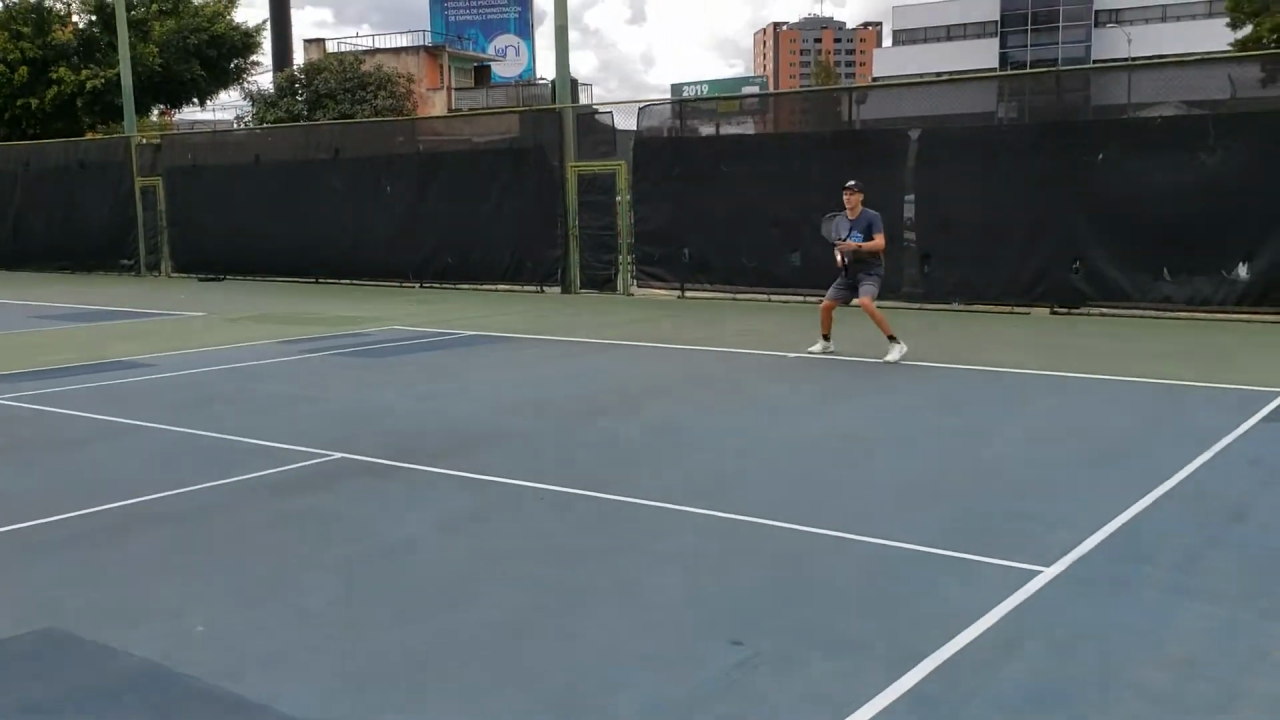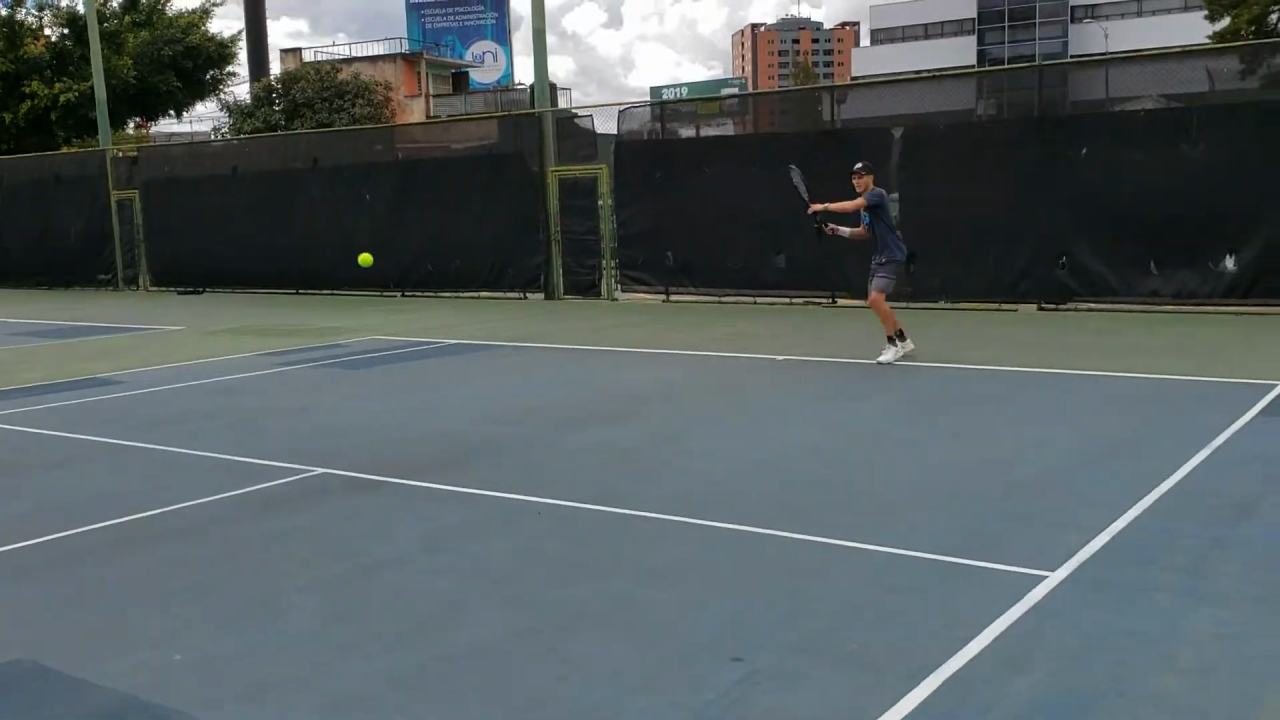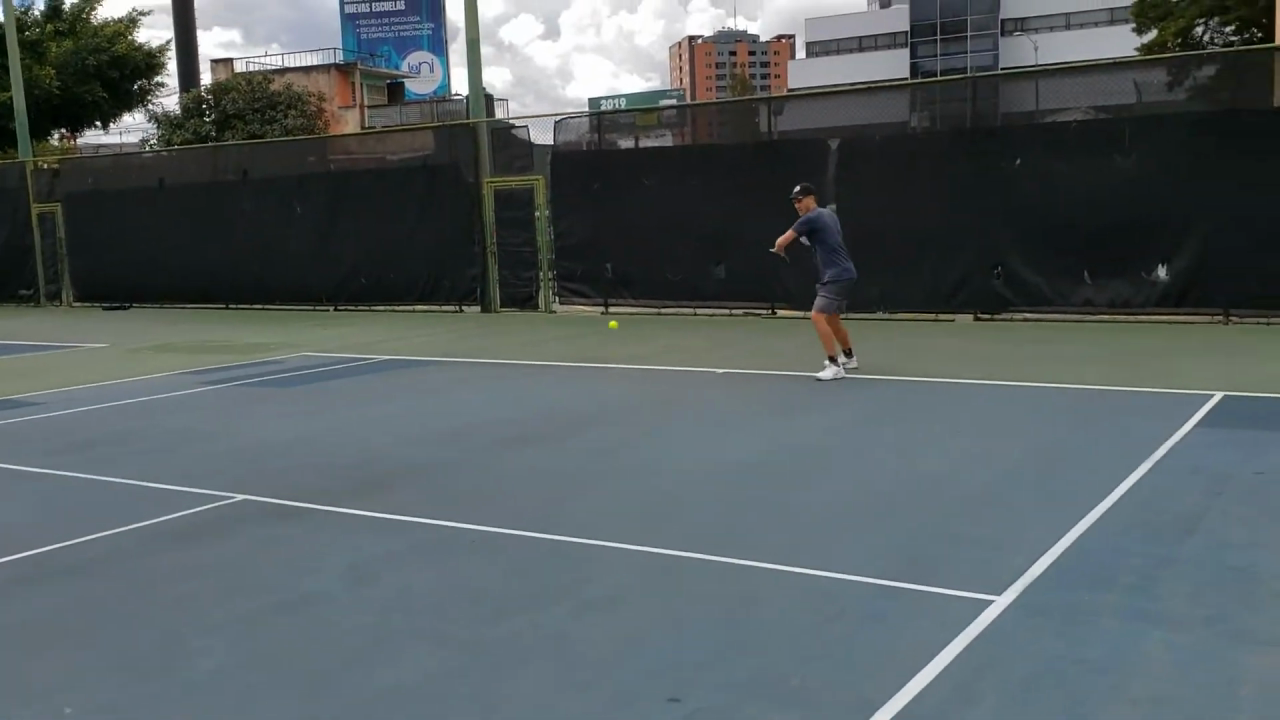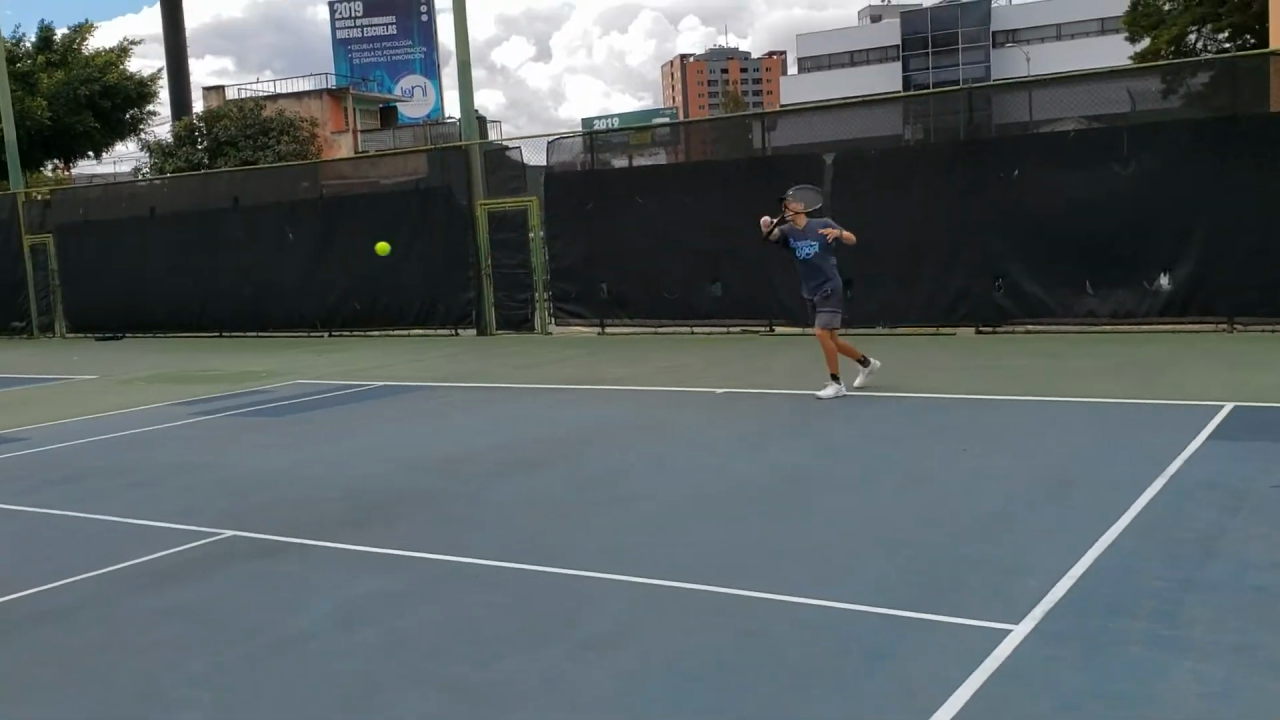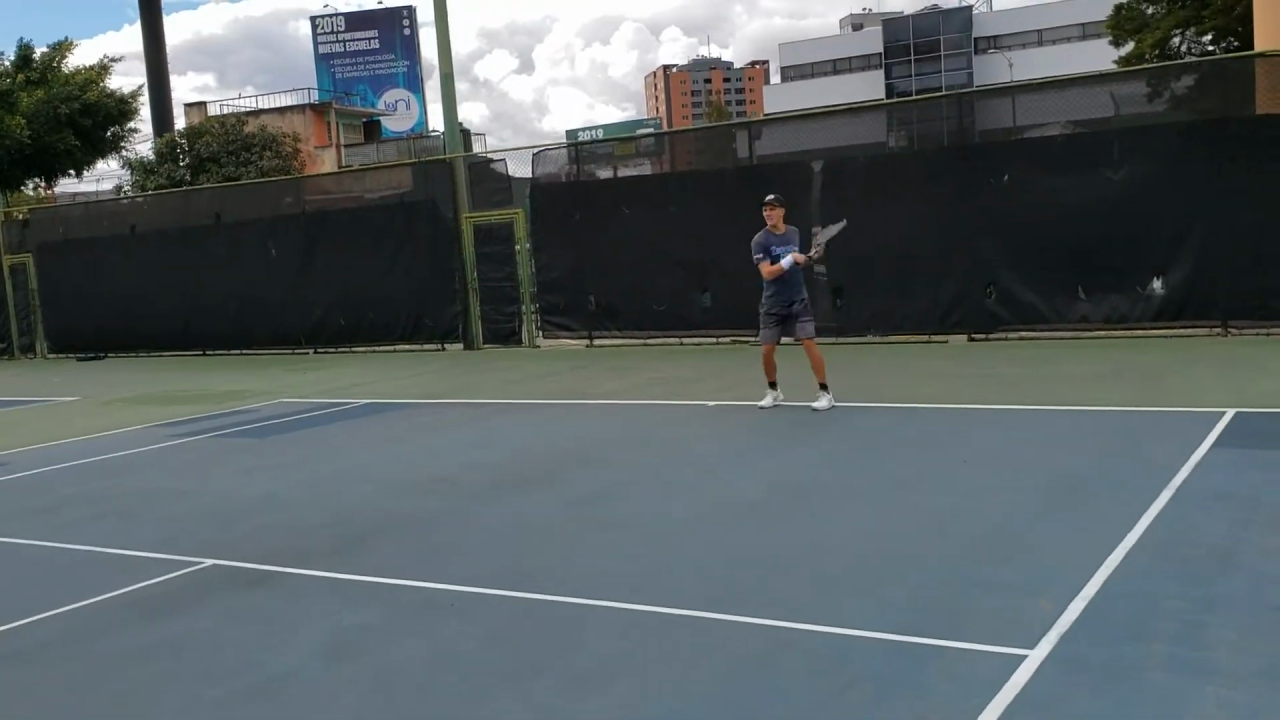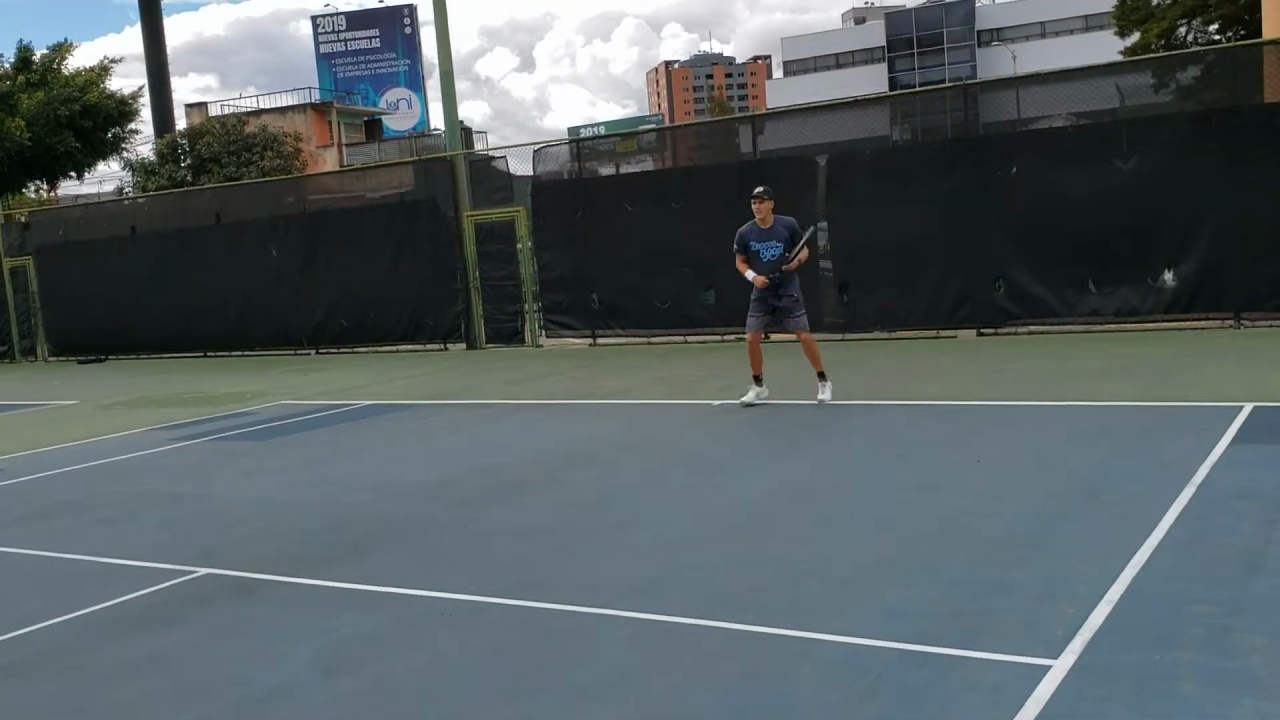
dt=0.4s
person 1, frame 1
left shoulder: (872, 217)
right shoulder: (838, 221)
left elbow: (880, 244)
left wrist: (856, 246)
right wrist: (840, 256)
left hip: (870, 272)
right hip: (849, 273)
left knee: (866, 304)
right knee: (825, 306)
left ankle: (896, 344)
right ankle: (825, 342)
person 1, frame 2
left shoulder: (877, 194)
right shoulder: (863, 201)
left elbow: (851, 206)
right elbow: (864, 232)
left wrist: (824, 207)
right wrist: (839, 230)
left hip: (892, 257)
right hip: (880, 257)
left knee: (877, 298)
right knee: (873, 302)
left ankle: (894, 346)
right ankle: (903, 341)
person 1, frame 3
left shoulder: (810, 218)
right shoulder: (828, 215)
left elbow: (784, 240)
left wrist: (778, 249)
right wrist: (812, 242)
left hip: (837, 277)
right hip: (841, 275)
left knee: (817, 317)
right knee: (832, 319)
left ankle: (835, 366)
right ankle: (849, 357)
person 1, frame 4
left shoulder: (823, 224)
right shoulder: (785, 231)
left elbow: (852, 240)
right elbow: (771, 235)
left wrist: (838, 233)
right wrist: (765, 224)
left hip: (829, 289)
right hip: (810, 294)
left knee: (822, 333)
right knee: (829, 338)
left ankle: (836, 383)
right ankle: (867, 364)
person 1, frame 5
left shoulder: (794, 233)
right shoulder: (759, 241)
right elbow: (767, 274)
left wrist: (810, 256)
right wrist: (790, 259)
left hip: (799, 300)
right hip: (772, 304)
left knee: (809, 343)
right knee: (767, 351)
left ankle: (825, 393)
right ankle: (773, 392)
person 1, frame 6
left shoulder: (789, 224)
right shoulder: (744, 233)
left elbow: (803, 249)
right elbow: (740, 263)
left wrist: (798, 260)
right wrist: (752, 276)
left hip: (788, 292)
right hip: (761, 295)
left knee: (805, 338)
right knee: (752, 339)
left ankle: (823, 382)
right ankle: (758, 387)
